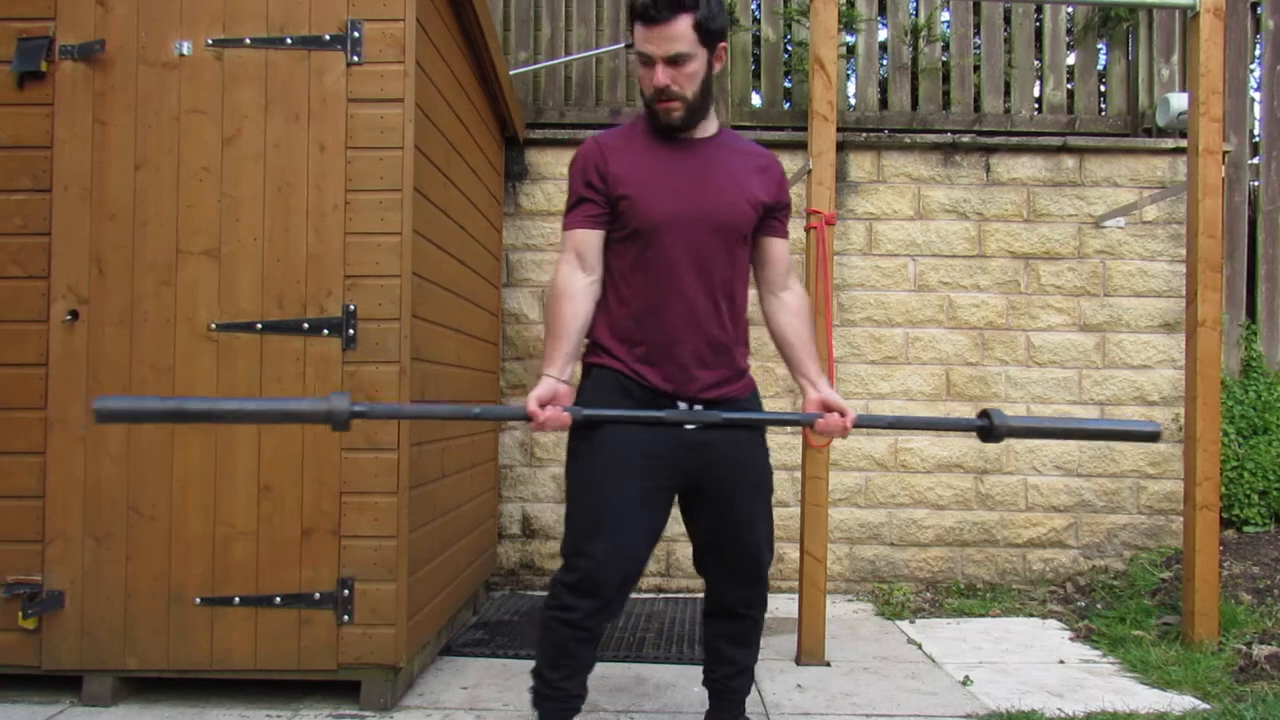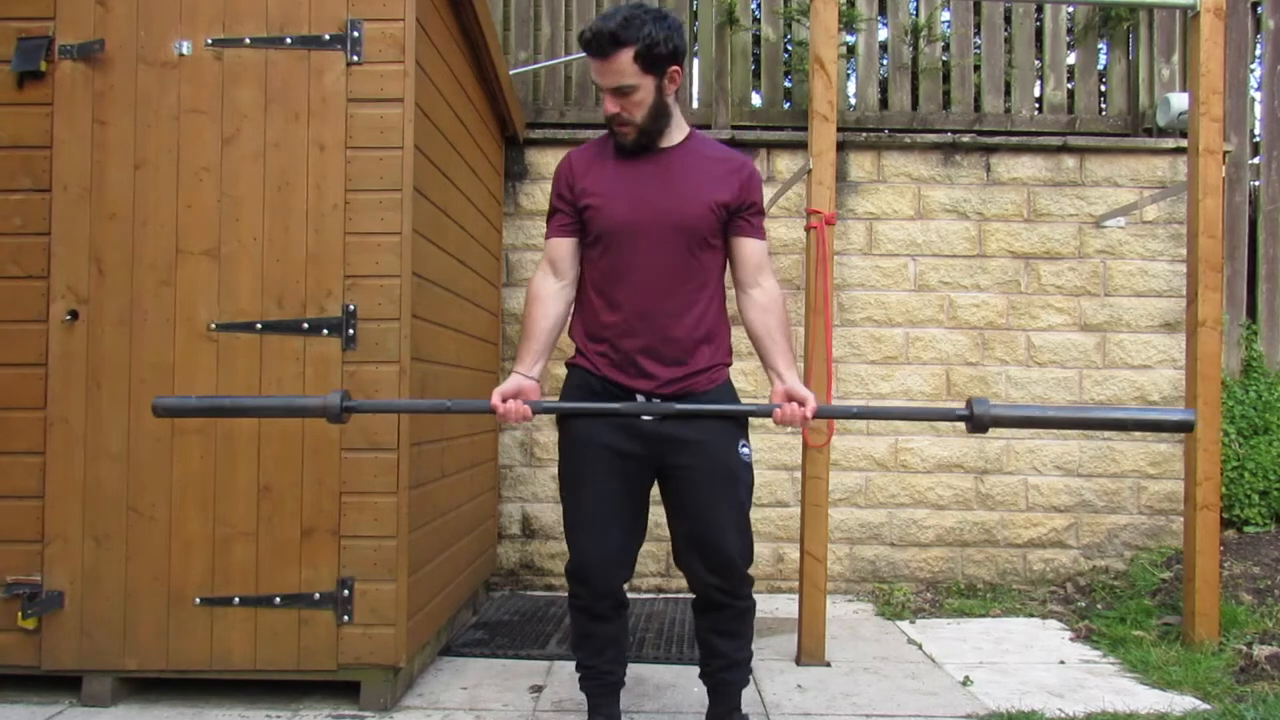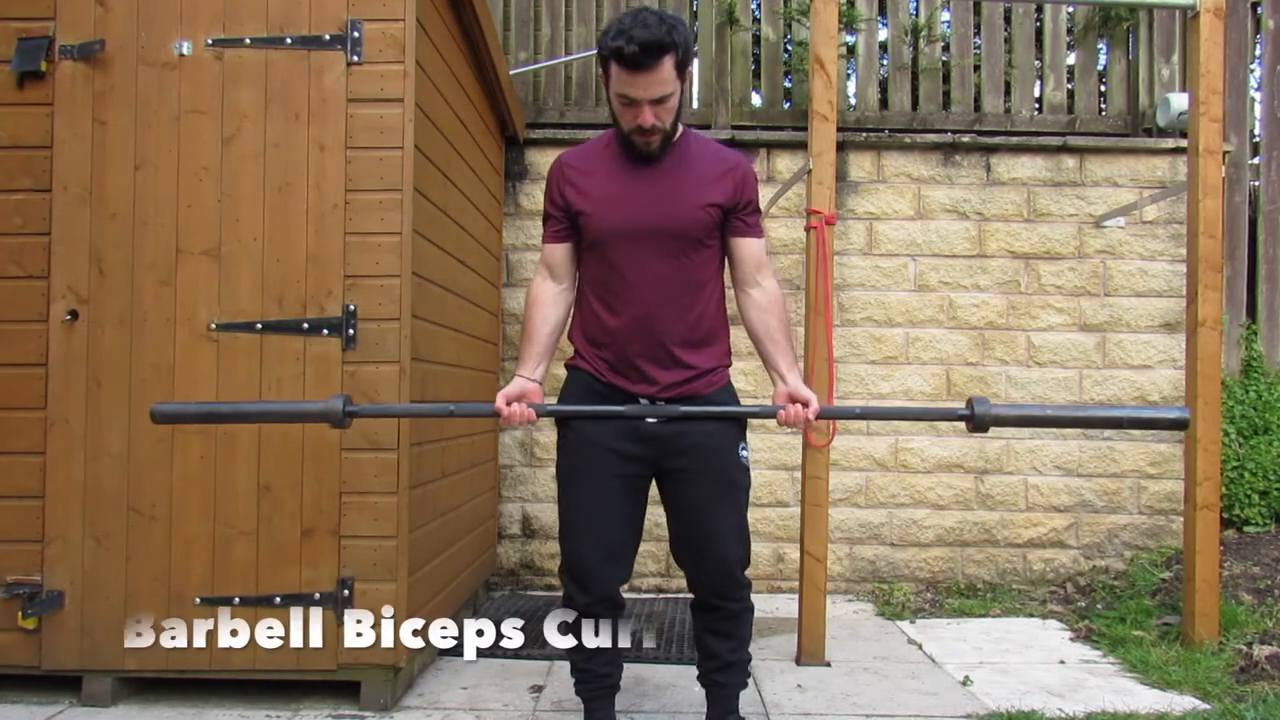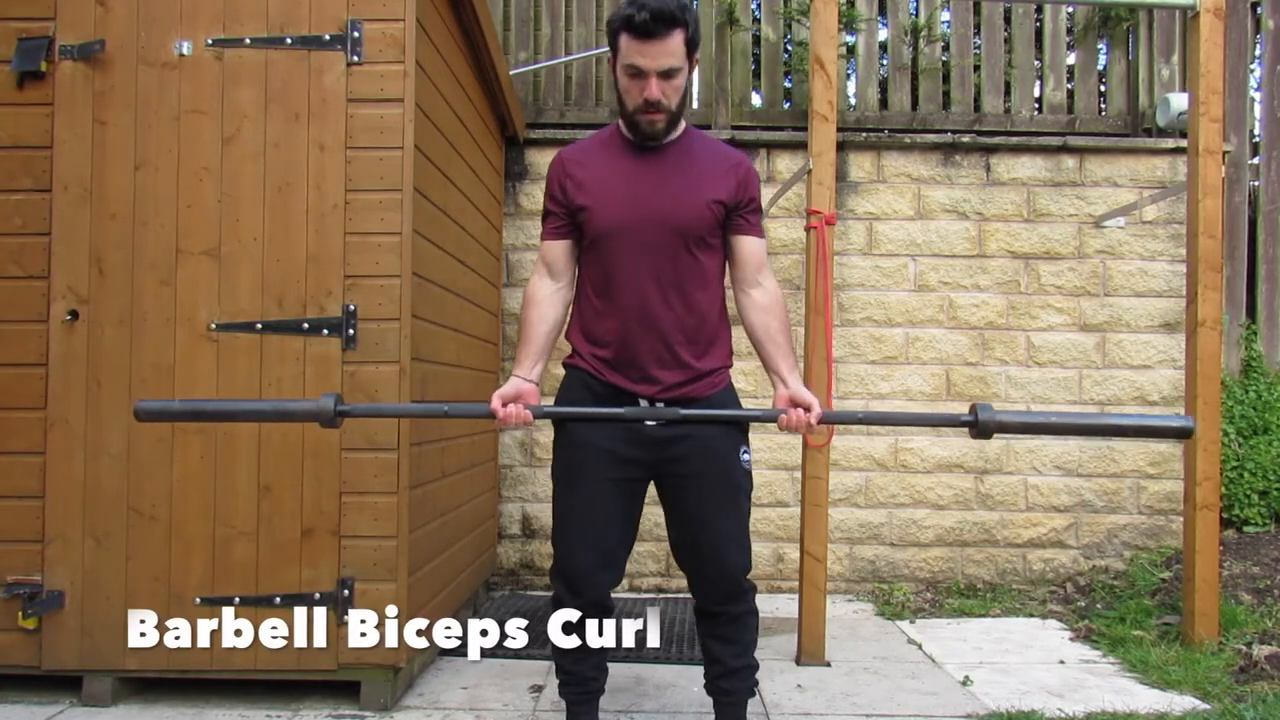
dt=0.7s
person 1, frame 1
left shoulder: (761, 169)
right shoulder: (604, 156)
left elbow: (780, 287)
right elbow: (579, 271)
left wrist: (814, 384)
right wrist: (556, 376)
left hip: (730, 411)
right hip: (623, 405)
left knee: (742, 583)
right knee: (591, 581)
person 1, frame 2
left shoulder: (733, 173)
right shoulder: (578, 169)
left elbow: (756, 284)
right elbow: (556, 278)
left wrist: (785, 375)
right wrist: (526, 371)
left hip: (704, 405)
right hip: (598, 403)
left knee: (723, 570)
right knee: (596, 573)
person 1, frame 3
left shoulder: (729, 171)
right shoulder: (571, 172)
left elbow: (755, 282)
right elbow: (554, 280)
left wrist: (787, 377)
right wrist: (528, 374)
left hip: (703, 405)
right hip: (597, 404)
left knee: (721, 576)
right knee: (590, 578)
person 1, frame 4
left shoulder: (731, 170)
right shoulder: (573, 167)
left elbow: (755, 284)
right elbow: (552, 279)
left wrist: (788, 381)
right wrist: (525, 375)
left hip: (704, 408)
right hip: (595, 406)
left knee: (724, 581)
right knee: (581, 581)
